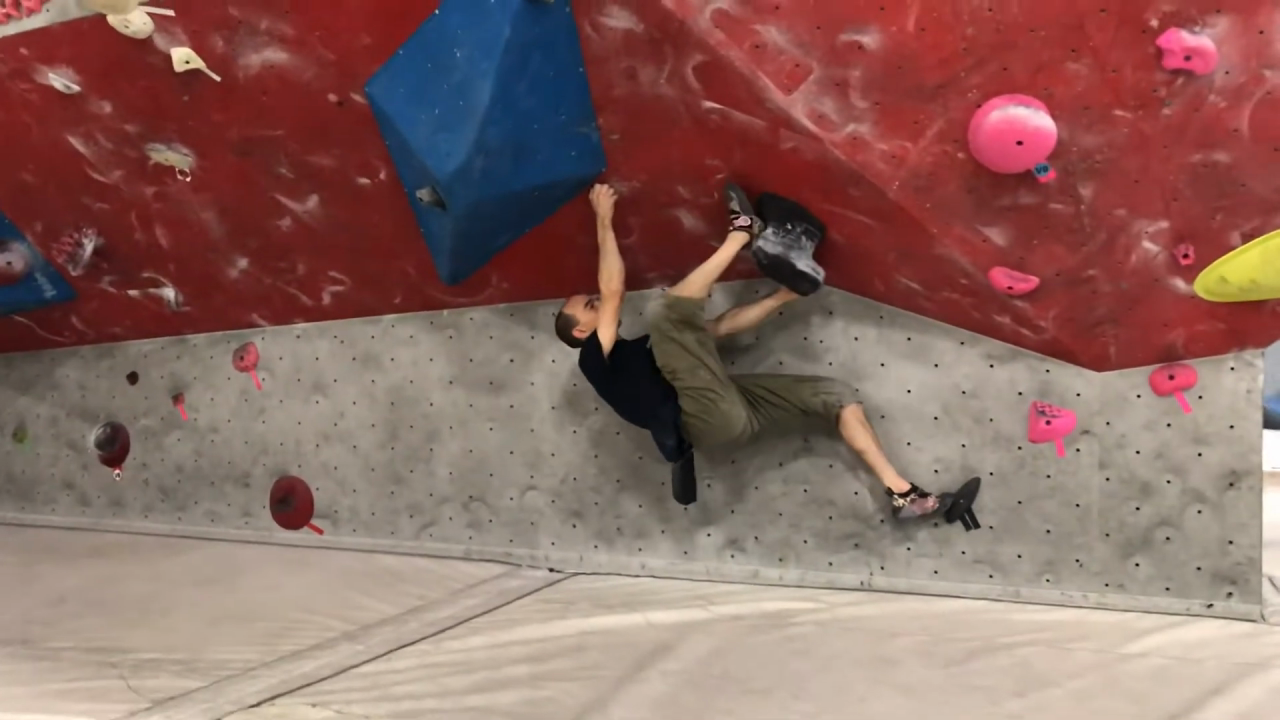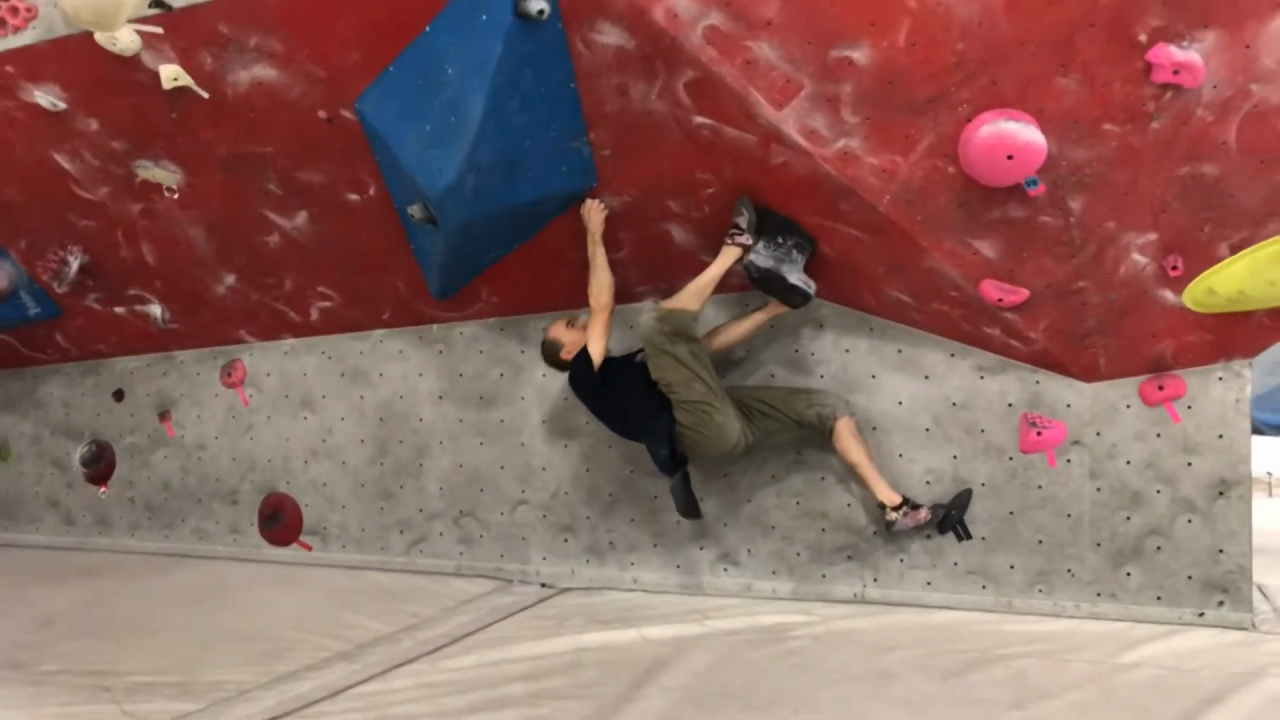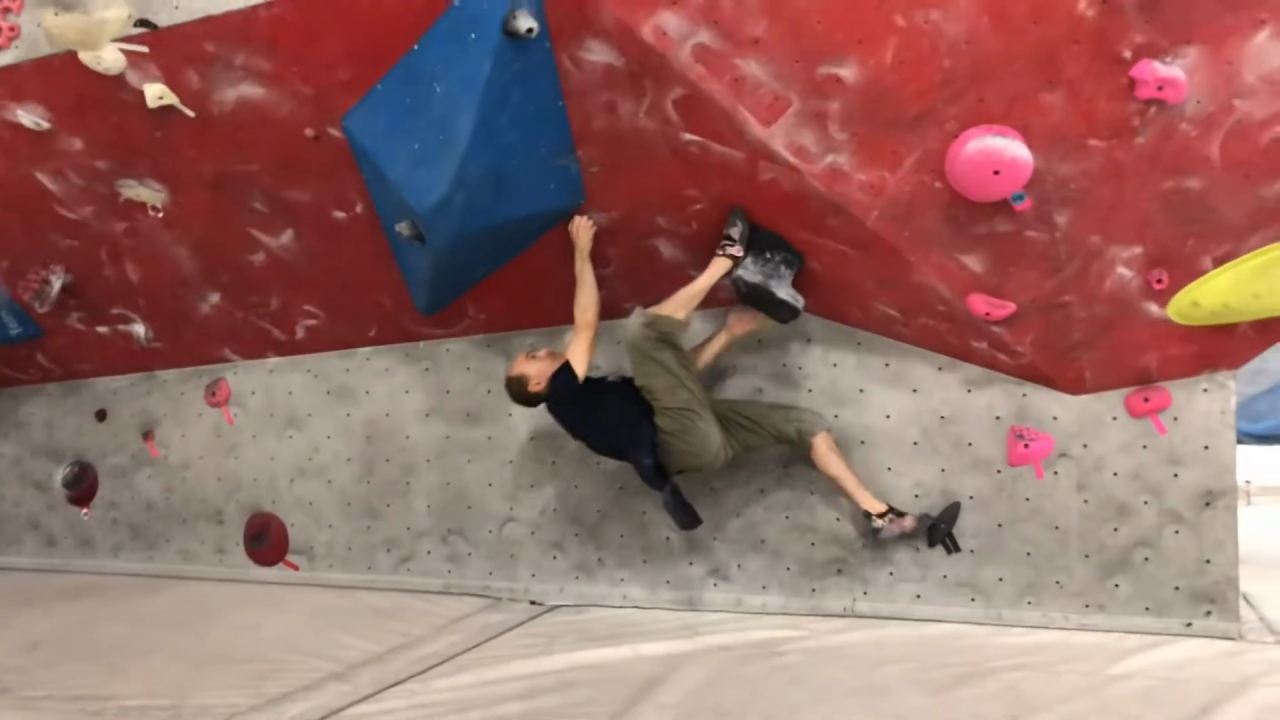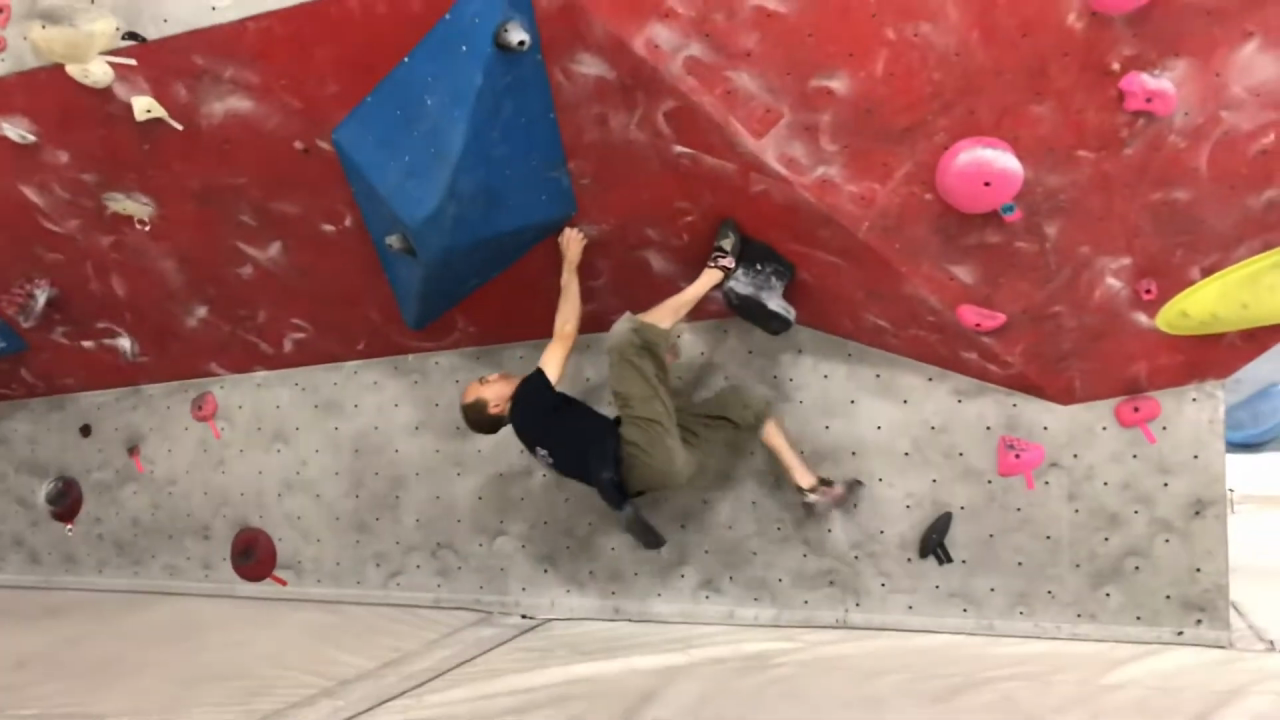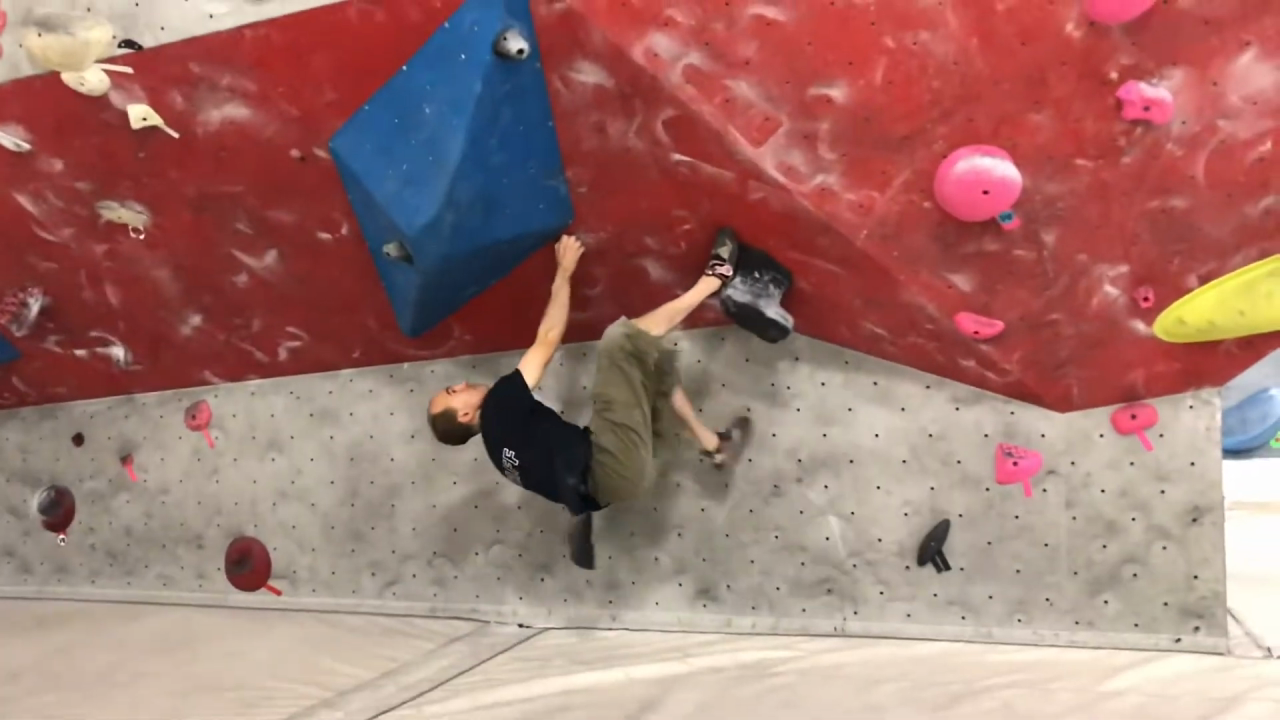
dt=0.2s
person 1, frame 1
left shoulder: (644, 348)
right shoulder: (596, 358)
left elbow: (719, 326)
right elbow: (613, 290)
left wrist: (782, 296)
right wrist: (604, 221)
left hip: (732, 408)
right hip: (710, 415)
left knee: (835, 393)
right knee: (671, 308)
left ankle: (902, 493)
right ankle: (739, 234)
person 1, frame 2
left shoulder: (630, 366)
right shoulder: (586, 376)
left elbow: (708, 343)
right elbow: (602, 305)
left wrist: (771, 310)
right wrist: (594, 236)
left hip: (725, 421)
right hip: (706, 427)
left knee: (828, 407)
right knee: (661, 322)
left ankle: (893, 505)
right ankle: (732, 249)
person 1, frame 3
left shoulder: (593, 393)
right shoulder: (564, 393)
left elbow: (676, 371)
right elbow: (586, 324)
left wrist: (729, 332)
right wrist: (581, 252)
left hip: (702, 436)
right hip: (686, 440)
left knee: (804, 422)
right knee: (644, 327)
left ankle: (878, 513)
right ankle: (722, 260)
person 1, frame 4
left shoulder: (537, 422)
right shoulder: (529, 405)
right elbow: (564, 335)
left wrist: (650, 369)
right wrist: (569, 265)
left hip: (655, 457)
right hip: (650, 458)
left knee: (746, 401)
right knee: (627, 333)
left ankle: (810, 487)
right ankle: (714, 273)
person 1, frame 5
left shoulder: (502, 435)
right shoulder: (498, 408)
right elbow: (548, 340)
right wrist: (564, 272)
left hip: (606, 473)
right hip: (620, 468)
left knee: (657, 364)
right knee: (622, 338)
left ankle: (713, 445)
right ankle: (712, 280)
